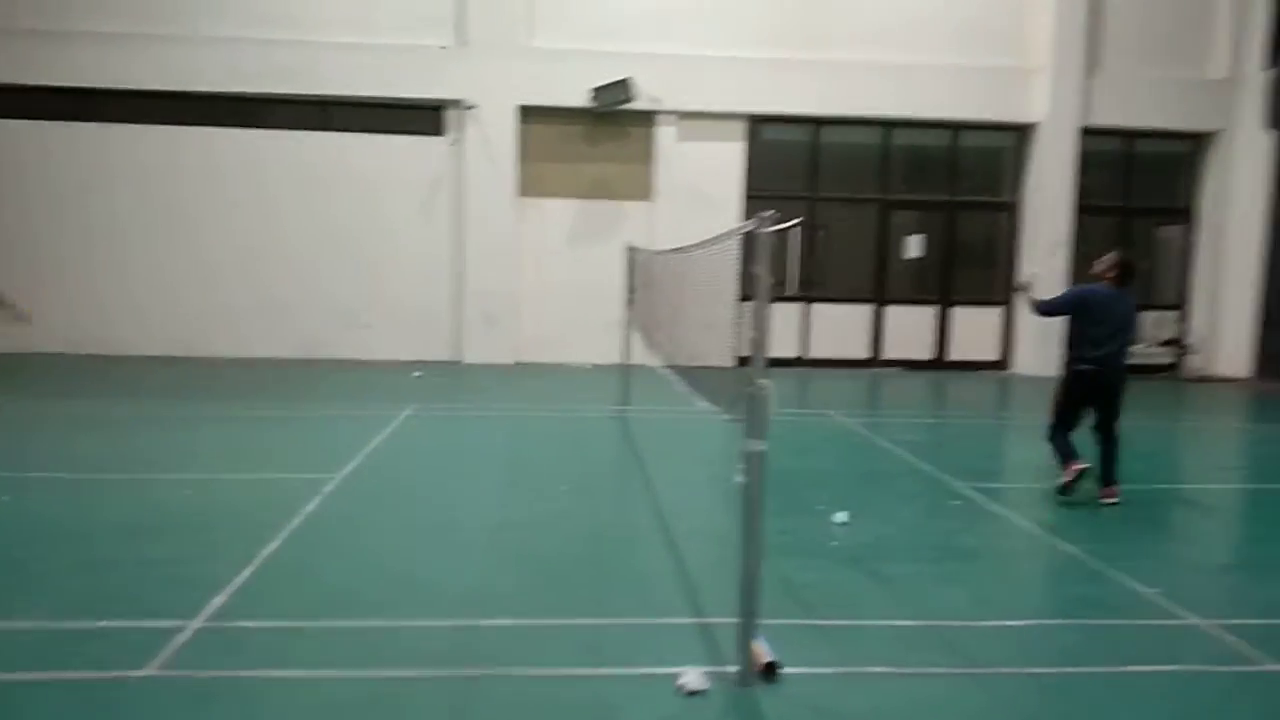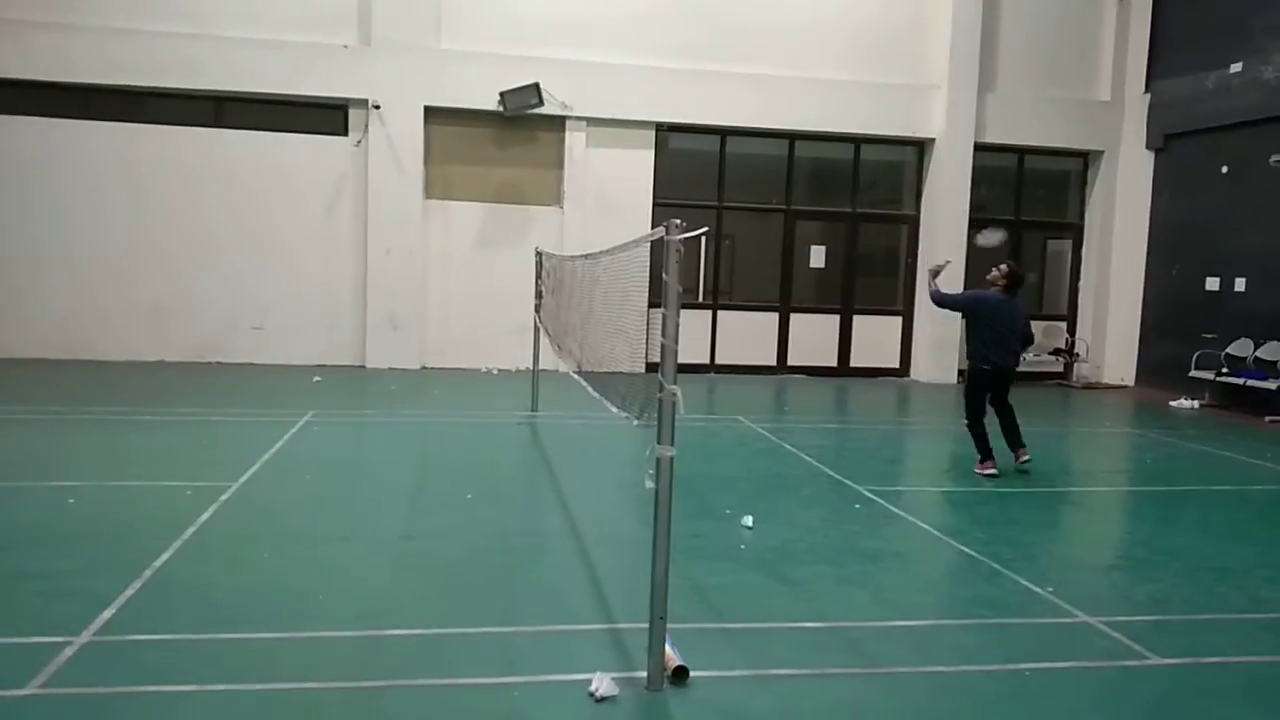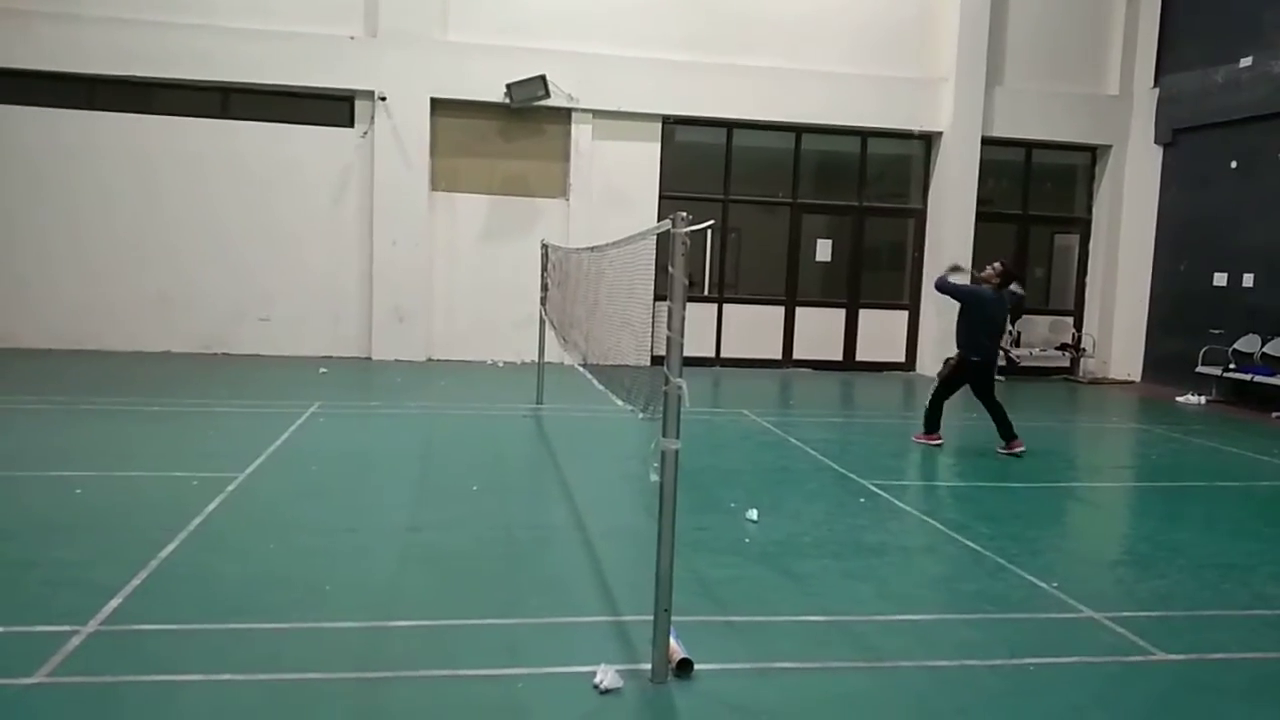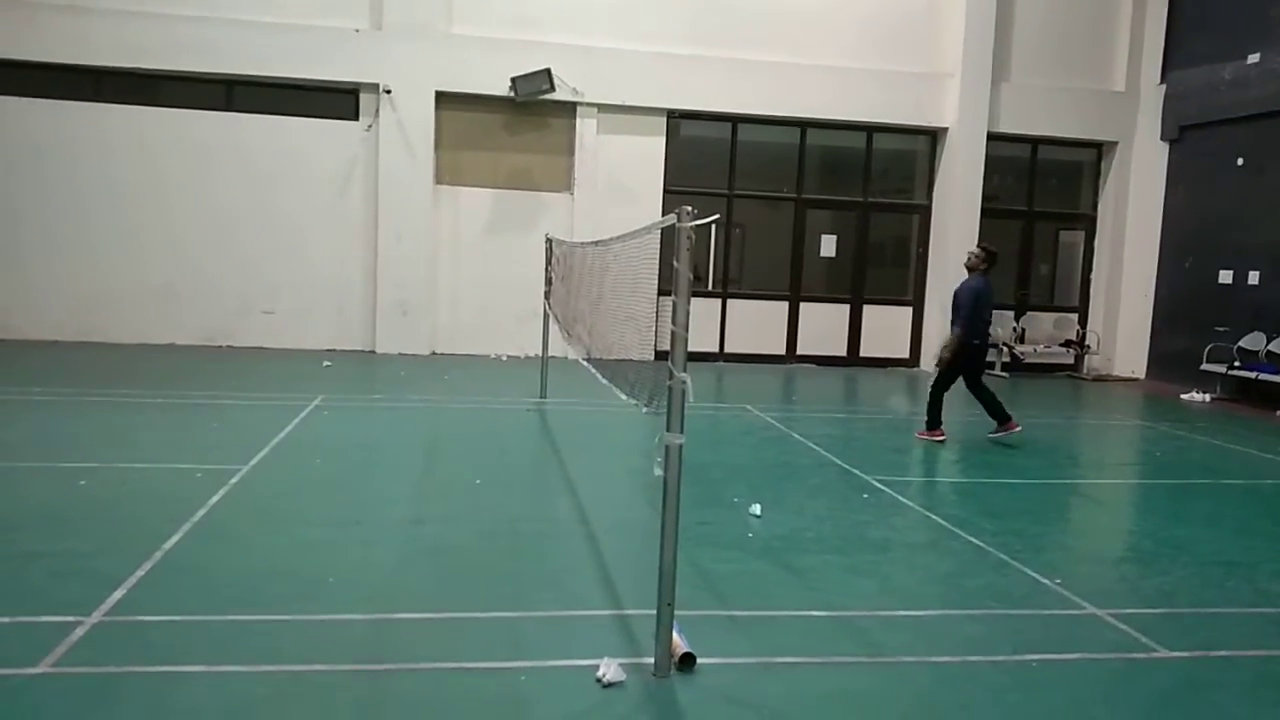
dt=0.4s
person 1, frame 1
left shoulder: (1084, 294)
right shoulder: (1128, 303)
left elbow: (1045, 309)
left wrist: (1025, 293)
left hip: (1083, 372)
right hip: (1114, 375)
left knee: (1059, 427)
right knee: (1106, 429)
left ankle: (1072, 465)
right ankle: (1109, 487)
person 1, frame 2
left shoulder: (980, 298)
right shoulder: (1017, 307)
left elbow: (939, 300)
right elbow: (1028, 340)
left wrist: (932, 278)
left hip: (981, 369)
right hip: (1006, 368)
left knee: (974, 416)
right knee: (1002, 406)
left ankle: (987, 461)
right ankle: (1019, 450)
person 1, frame 3
left shoulder: (974, 293)
right shoulder: (1003, 301)
left elbow: (940, 285)
left wrist: (950, 271)
left hip: (967, 359)
right hip: (988, 360)
left knee: (939, 394)
right knee: (989, 399)
left ankle: (931, 433)
right ankle: (1012, 441)
person 1, frame 4
left shoulder: (970, 287)
right shoulder: (983, 285)
left elbow: (962, 319)
left wrist: (948, 346)
left hip: (966, 344)
right hip: (979, 343)
left knee: (939, 385)
right knee: (975, 384)
left ankle: (933, 429)
right ankle: (1006, 422)
